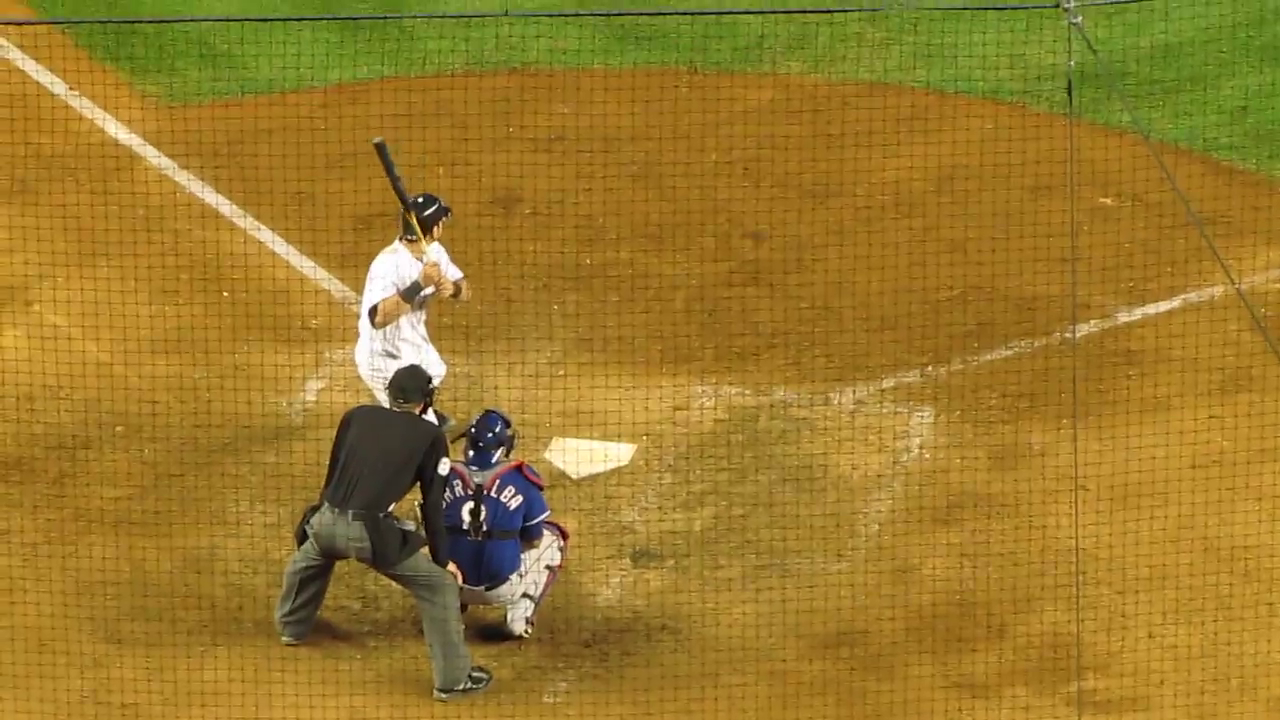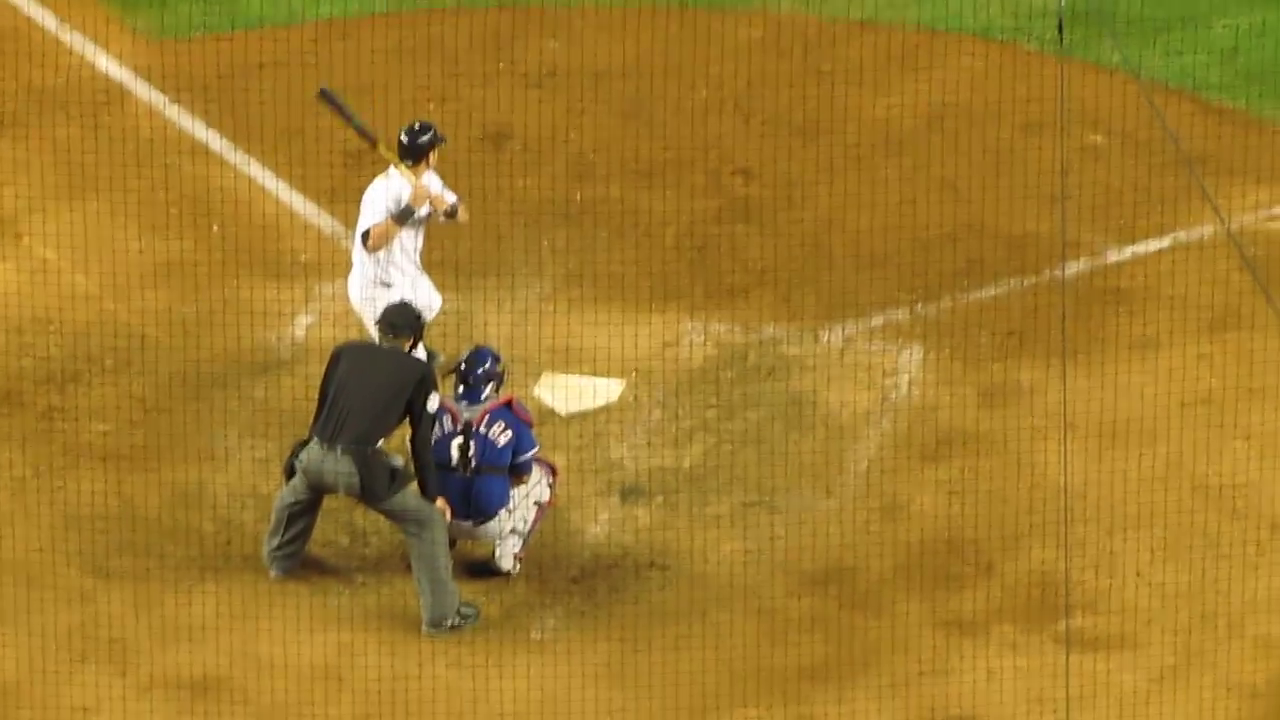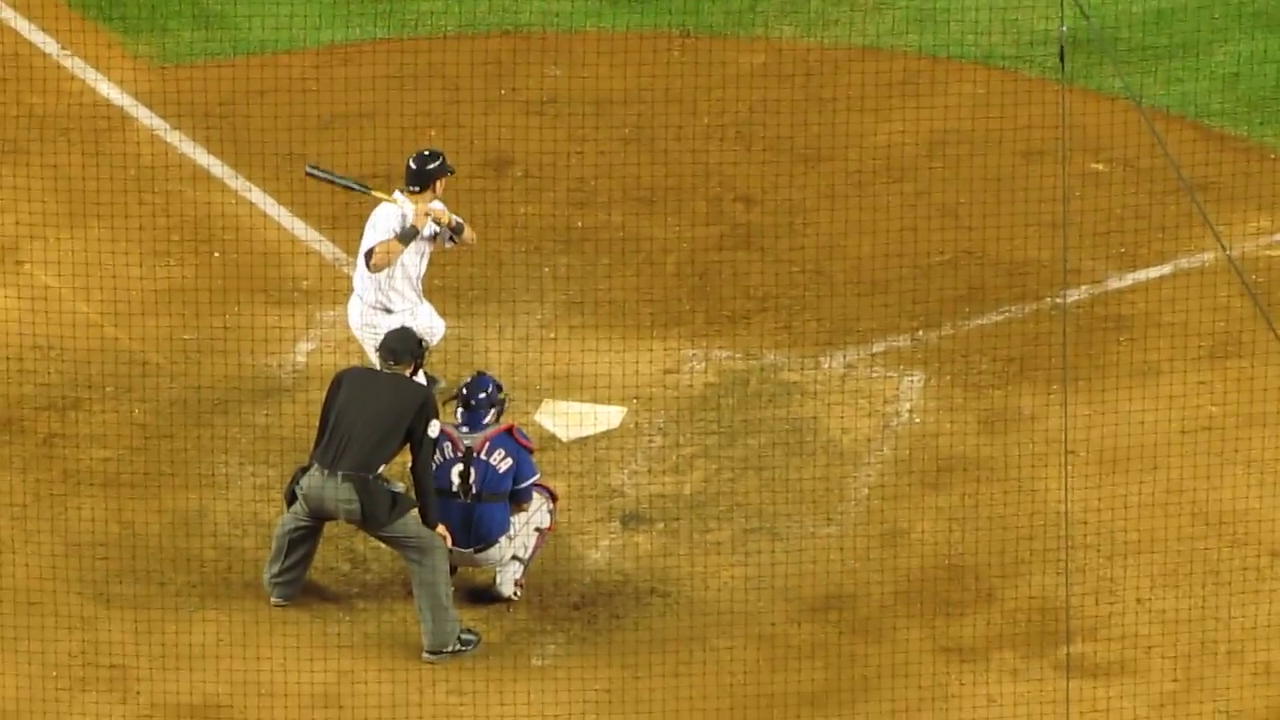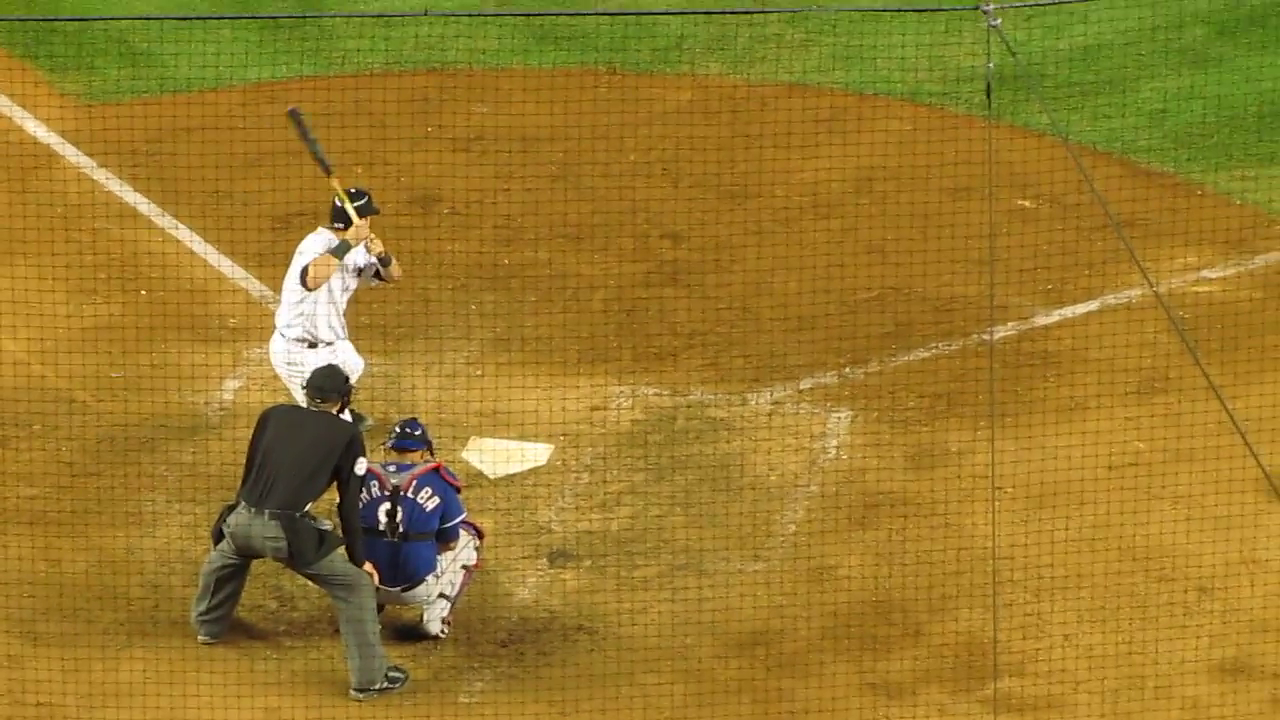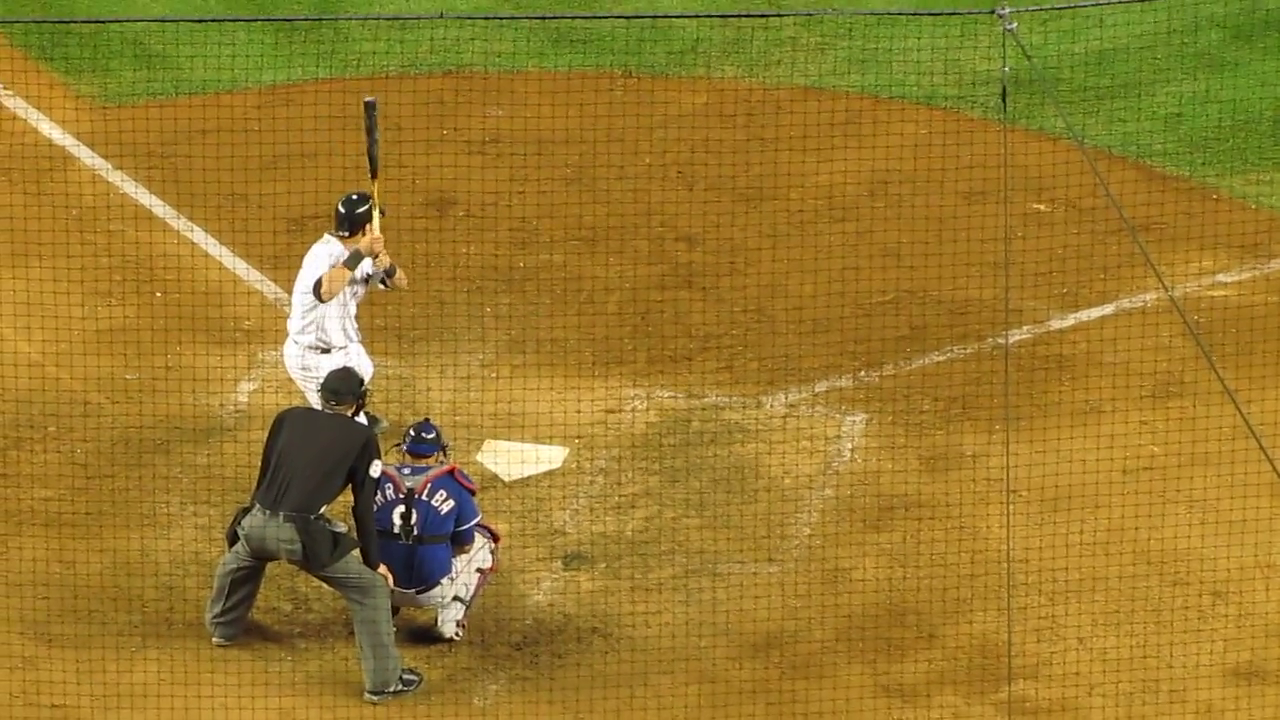
dt=0.4s
person 1, frame 1
left shoulder: (356, 415)
right shoulder: (430, 435)
right elbow: (433, 503)
right wrist: (442, 558)
left hip: (327, 522)
right hip: (370, 531)
left knee: (306, 560)
right knee: (440, 585)
left ankle: (292, 626)
right ankle: (453, 679)
person 1, frame 2
left shoulder: (345, 352)
right shoulder: (419, 371)
right elbow: (421, 439)
right wrist: (431, 494)
left hip: (316, 457)
right hip: (359, 467)
left knee: (294, 493)
right knee: (428, 521)
left ankle: (280, 560)
right ankle: (441, 614)
person 1, frame 3
left shoulder: (347, 377)
right shoulder: (420, 397)
right elbow: (422, 466)
right wrist: (431, 521)
left hip: (317, 483)
right hip: (360, 493)
left knee: (295, 519)
right knee: (430, 547)
left ankle: (281, 586)
right ankle: (442, 640)
person 1, frame 4
left shoulder: (273, 415)
right shoulder: (347, 434)
right elbow: (349, 503)
right wrist: (358, 558)
left hip: (243, 521)
right hip: (287, 531)
left knee: (222, 556)
right knee: (356, 585)
left ankle: (208, 624)
right ankle: (369, 677)
person 1, frame 5
left shoulder: (288, 417)
right shoulder: (362, 437)
right elbow: (364, 506)
right wrist: (372, 561)
left hip: (258, 524)
right hip: (303, 533)
left knee: (236, 560)
right knee: (372, 588)
left ankle: (223, 627)
right ankle: (383, 681)
person 2, frame 1
left shoulder: (433, 251)
right shoulder: (389, 264)
left elbow: (465, 290)
right elbow: (378, 318)
left wrist: (452, 288)
right wrist: (419, 285)
left hip: (414, 344)
right hip: (383, 359)
left knee: (435, 373)
person 2, frame 2
left shoulder: (427, 180)
right shoulder: (383, 189)
left elbow: (462, 215)
right elbow: (370, 243)
left wrist: (447, 207)
right wrist: (410, 208)
left hip: (408, 276)
right hip: (376, 288)
left knee: (430, 305)
person 2, frame 3
left shoulder: (432, 208)
right shoulder: (390, 213)
left elbow: (469, 238)
right elbow: (374, 262)
left wrist: (451, 222)
right wrist: (413, 228)
left hip: (408, 303)
right hip: (376, 315)
left knee: (433, 330)
person 2, frame 4
left shoulder: (356, 247)
right shoulder: (318, 243)
left elbow: (393, 275)
right elbow: (310, 280)
left wrist: (381, 254)
right wrist: (347, 244)
left hip: (329, 340)
right hip: (298, 352)
left knee: (351, 367)
person 2, frame 5
left shoulder: (362, 250)
right shoulder: (324, 252)
left elbow: (400, 283)
right elbow: (323, 292)
left wrist: (387, 265)
right wrist: (359, 255)
left hip: (342, 343)
right hip: (312, 357)
left knee: (362, 371)
person 3, frame 1
left shoulder: (446, 475)
right shoulder: (521, 478)
right elbow: (533, 541)
right hip: (501, 586)
right knee: (551, 537)
right ankle: (519, 619)
person 3, frame 2
left shoulder: (437, 411)
right shoulder: (511, 414)
right elbow: (522, 476)
right hip: (490, 520)
right knee: (541, 473)
right ankle: (508, 555)
person 3, frame 3
left shoulder: (437, 438)
right shoulder: (512, 442)
right elbow: (523, 504)
right hip: (491, 548)
right knee: (542, 499)
right ankle: (508, 581)
person 3, frame 4
left shoulder: (363, 477)
right shoulder: (439, 480)
right elbow: (450, 543)
right hip: (418, 586)
right knee: (469, 535)
right ankle: (435, 618)
person 3, frame 5
left shoulder: (378, 479)
right shoulder: (454, 482)
right elbow: (465, 546)
right hip: (433, 589)
right knee: (484, 539)
right ankle: (450, 621)
